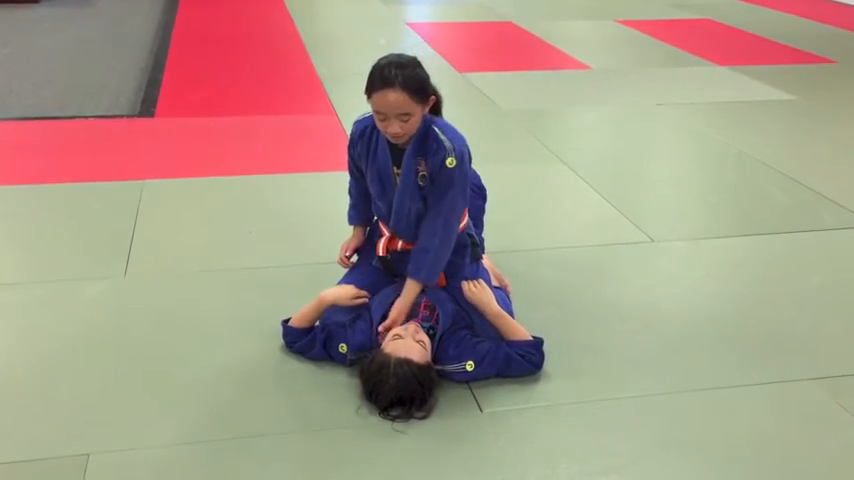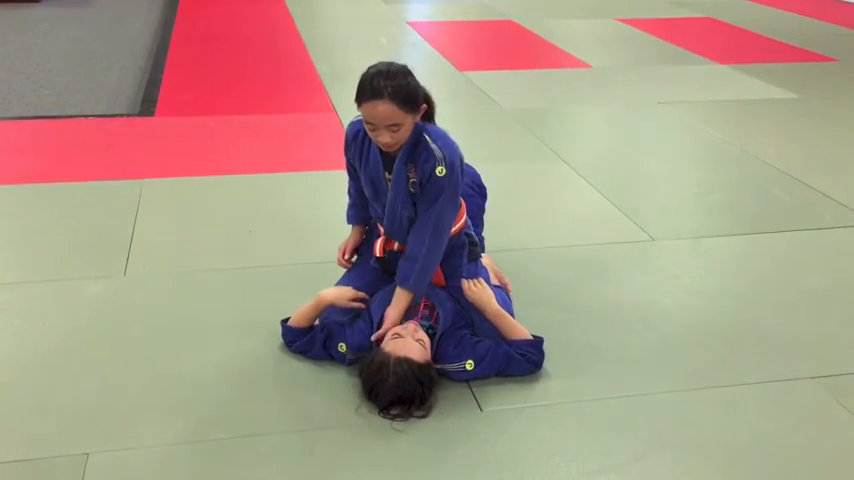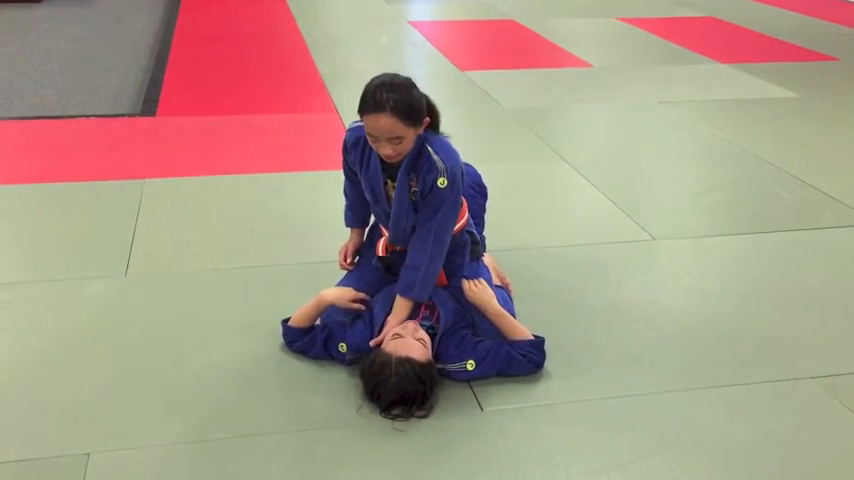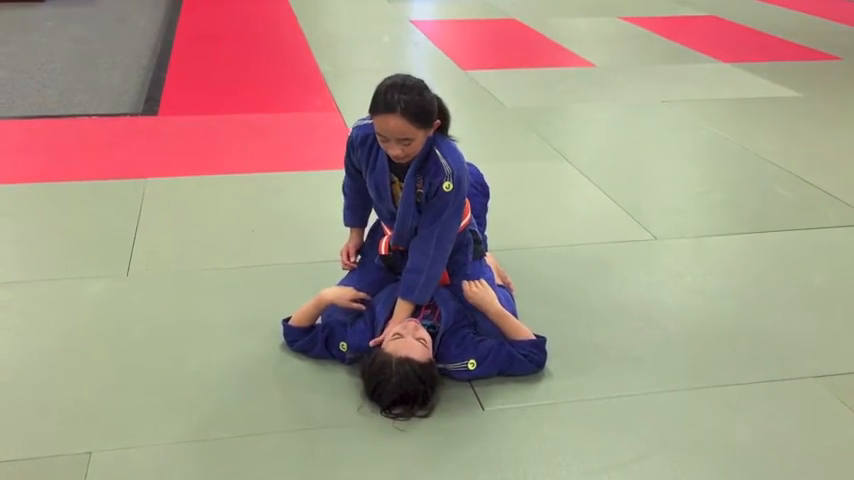
dt=0.3s
person 1, frame 1
left shoulder: (450, 150)
right shoulder: (363, 133)
left elbow: (439, 230)
left wrist: (407, 298)
right wrist: (359, 231)
left hip: (446, 251)
right hip: (387, 243)
left ankle: (481, 267)
person 1, frame 2
left shoulder: (441, 156)
right shoulder: (357, 136)
left elbow: (429, 236)
left wrist: (398, 306)
right wrist: (357, 231)
left hip: (443, 248)
right hip: (386, 241)
right knee: (337, 312)
left ankle: (479, 262)
person 1, frame 3
left shoulder: (443, 166)
right shoulder: (356, 139)
left elbow: (429, 244)
left wrist: (399, 314)
right wrist: (357, 234)
left hip: (445, 247)
right hip: (389, 241)
right knee: (338, 313)
left ankle: (481, 262)
person 1, frame 4
left shoulder: (449, 170)
right shoulder: (362, 137)
left elbow: (431, 247)
left wrist: (400, 318)
right wrist: (356, 235)
left hip: (447, 247)
right hip: (391, 240)
right knee: (338, 315)
left ankle: (482, 260)
person 2, frame 1
left shoulder: (358, 343)
right shoulder: (454, 358)
left elbow: (295, 335)
right elbow: (531, 356)
left wrist: (325, 298)
right wrist: (490, 307)
person 2, frame 2
left shoulder: (358, 342)
right shoulder: (454, 357)
left elbow: (295, 335)
right elbow: (531, 355)
left wrist: (323, 298)
right wrist: (490, 306)
person 2, frame 3
left shoulder: (359, 343)
right shoulder: (455, 357)
left elbow: (295, 335)
right elbow: (532, 355)
left wrist: (324, 298)
right wrist: (492, 306)
person 2, frame 4
left shoulder: (359, 342)
right shoulder: (455, 357)
left elbow: (296, 334)
right elbow: (533, 355)
left wrist: (324, 297)
right wrist: (492, 306)
right ankle: (486, 262)
